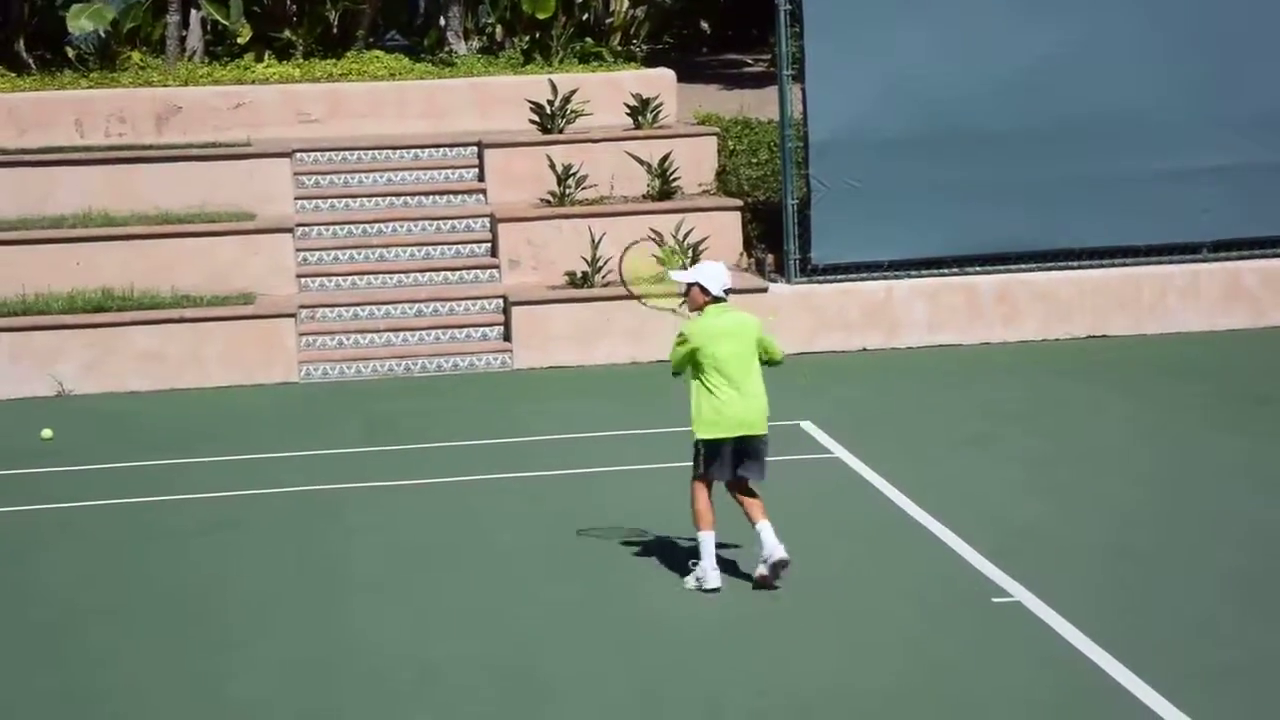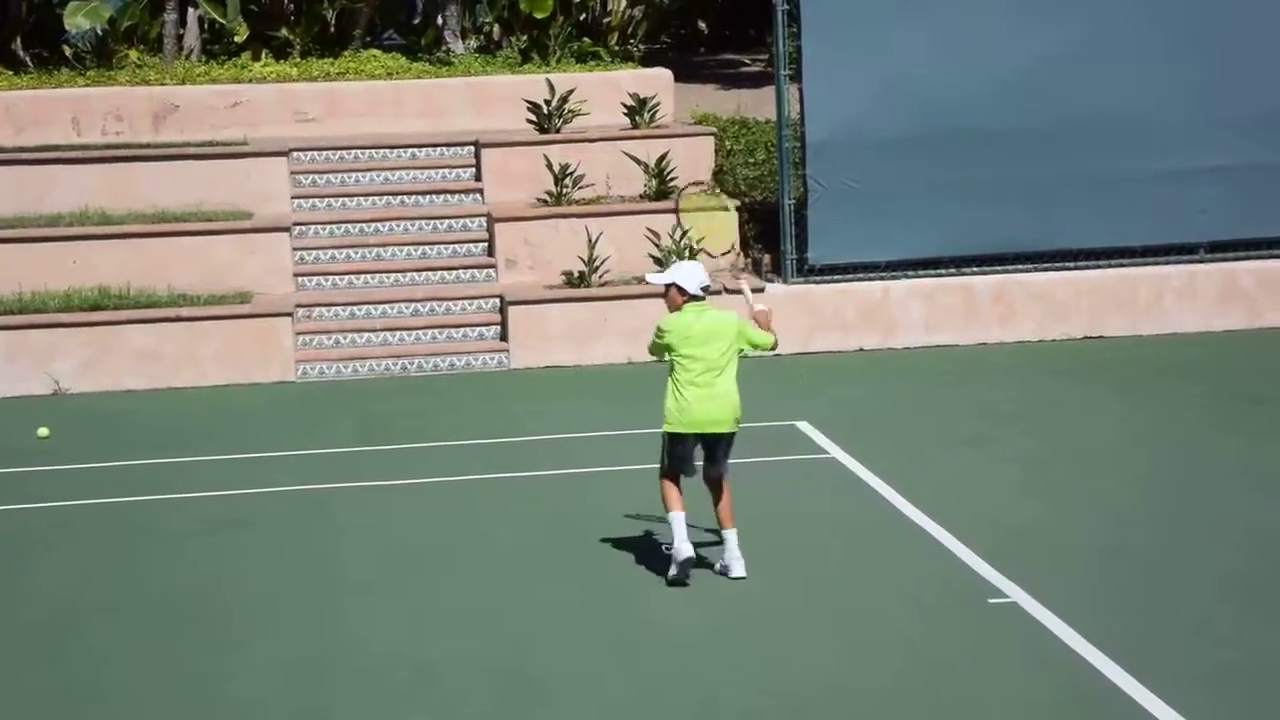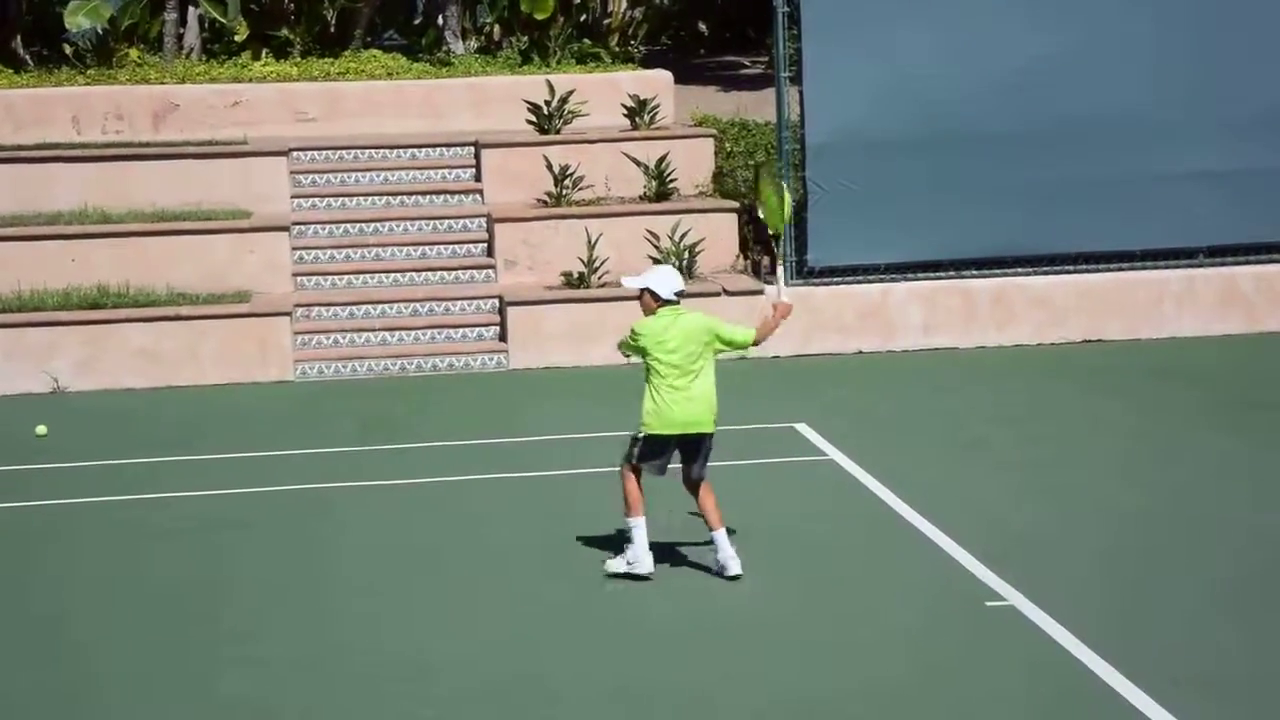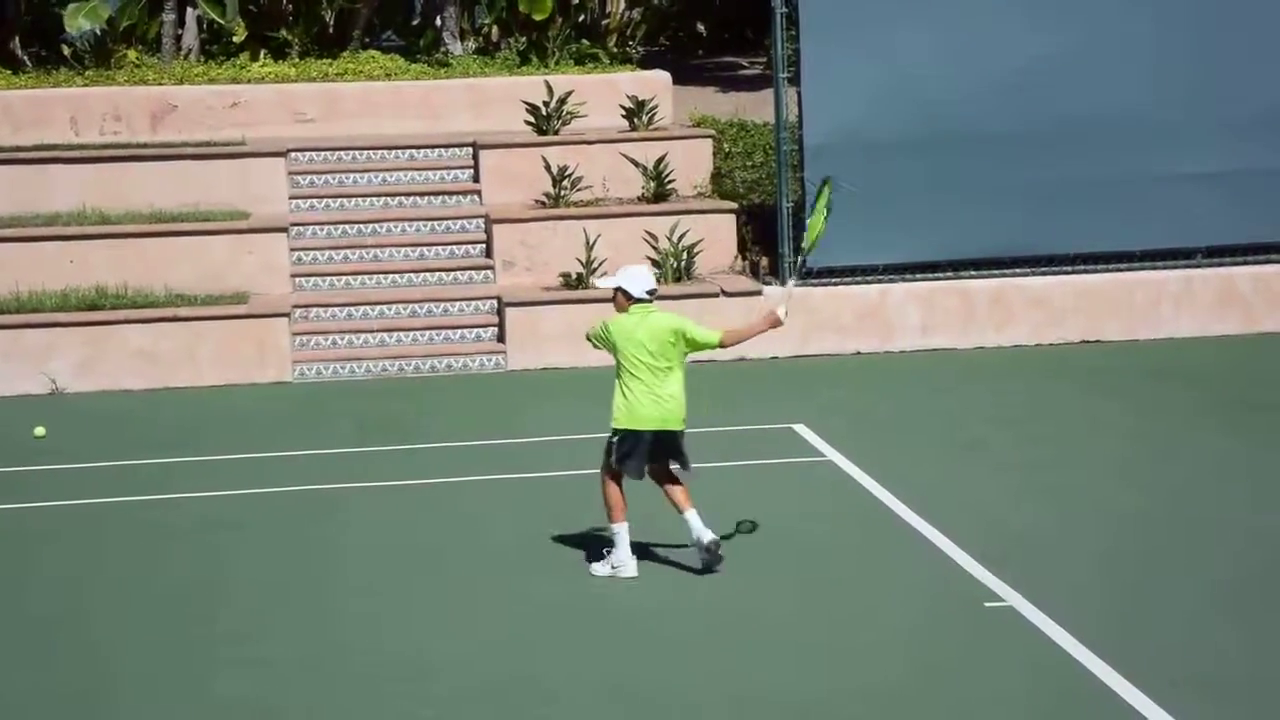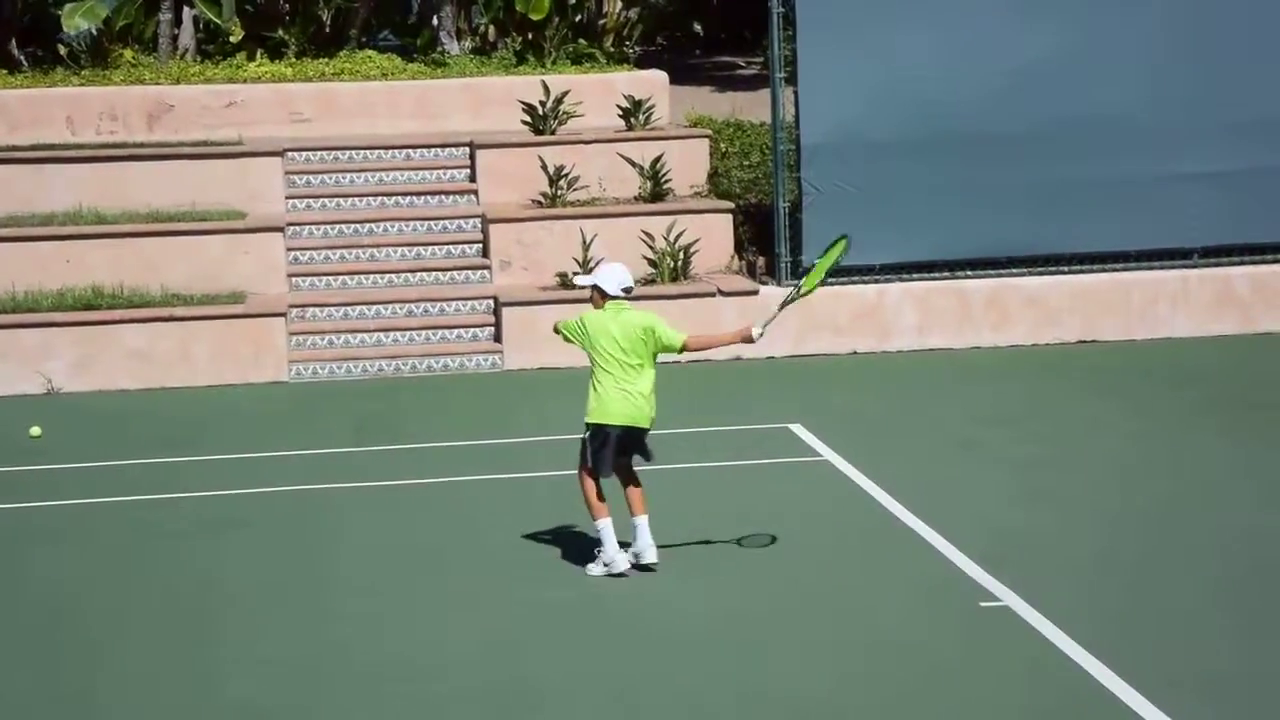
dt=0.1s
person 1, frame 1
left shoulder: (692, 331)
right shoulder: (750, 323)
left elbow: (676, 368)
right elbow: (776, 357)
left hip: (715, 422)
right hip: (753, 420)
left knee: (701, 486)
right knee: (742, 488)
left ankle: (707, 571)
right ankle: (771, 547)
person 1, frame 2
left shoulder: (670, 327)
right shoulder: (732, 321)
left elbow: (655, 350)
right elbow: (770, 343)
right wrist: (764, 321)
left hip: (685, 418)
right hip: (724, 417)
left knee: (670, 478)
right knee: (716, 480)
left ankle: (682, 547)
right ankle: (733, 558)
person 1, frame 3
left shoulder: (643, 329)
right shoulder: (703, 324)
left elbow: (623, 348)
right elbow: (753, 337)
right wrist: (779, 315)
left hip: (661, 421)
right hip: (699, 419)
left knee: (631, 471)
right knee: (696, 481)
left ankle: (638, 553)
right ankle: (727, 556)
person 1, frame 4
left shoulder: (616, 326)
right shoulder: (674, 323)
left elbow: (591, 336)
right elbow: (723, 340)
right wrist: (768, 323)
left hip: (633, 418)
right hip: (671, 417)
left knee: (611, 477)
right knee: (662, 473)
left ankle: (622, 558)
right ankle: (701, 534)
person 1, frame 5
left shoulder: (589, 322)
right shoulder: (646, 321)
left elbow: (557, 327)
right elbow: (688, 343)
left wrist: (567, 329)
right wrist: (742, 335)
left hip: (605, 414)
right hip: (641, 414)
left knee: (589, 478)
right knee: (624, 471)
left ankle: (611, 554)
right ankle: (644, 544)
